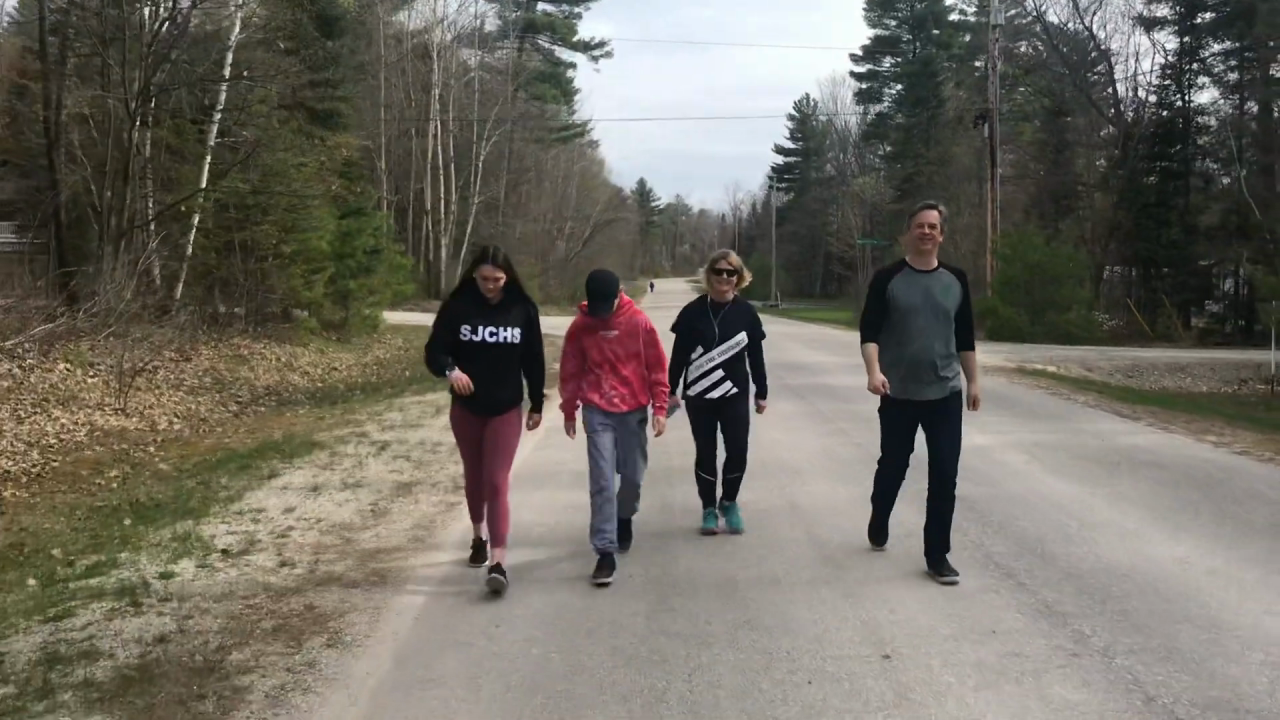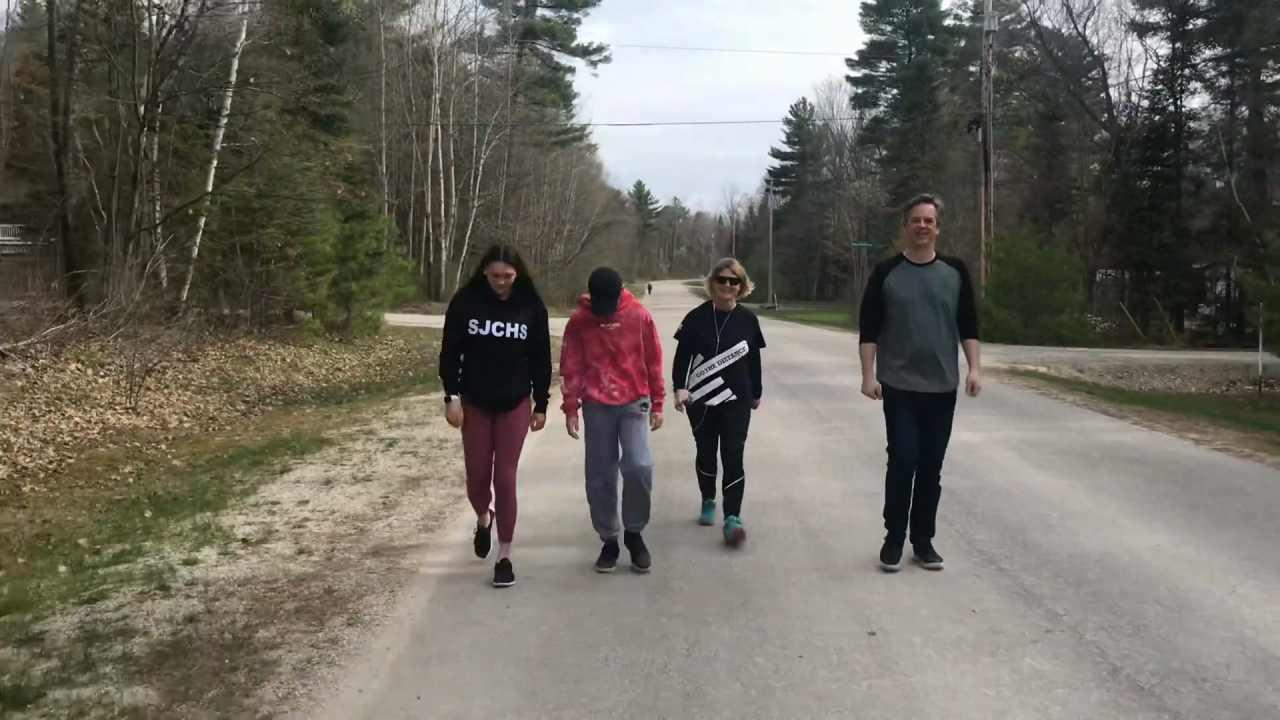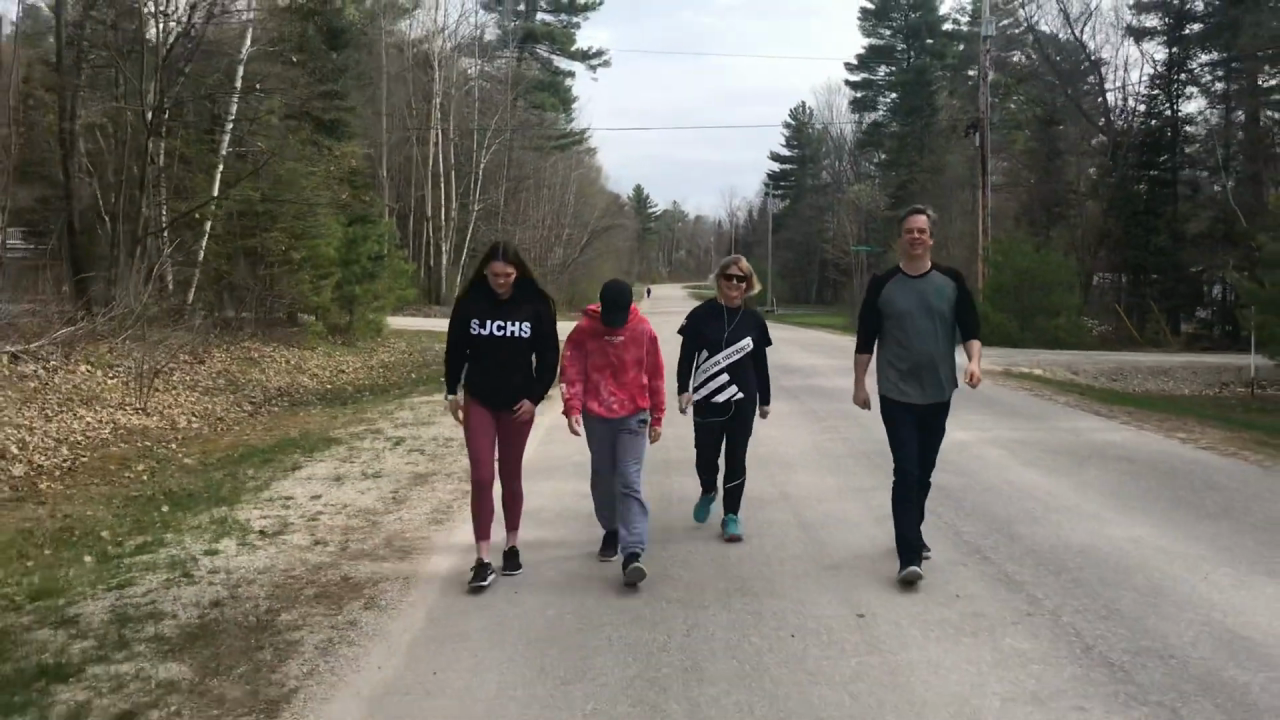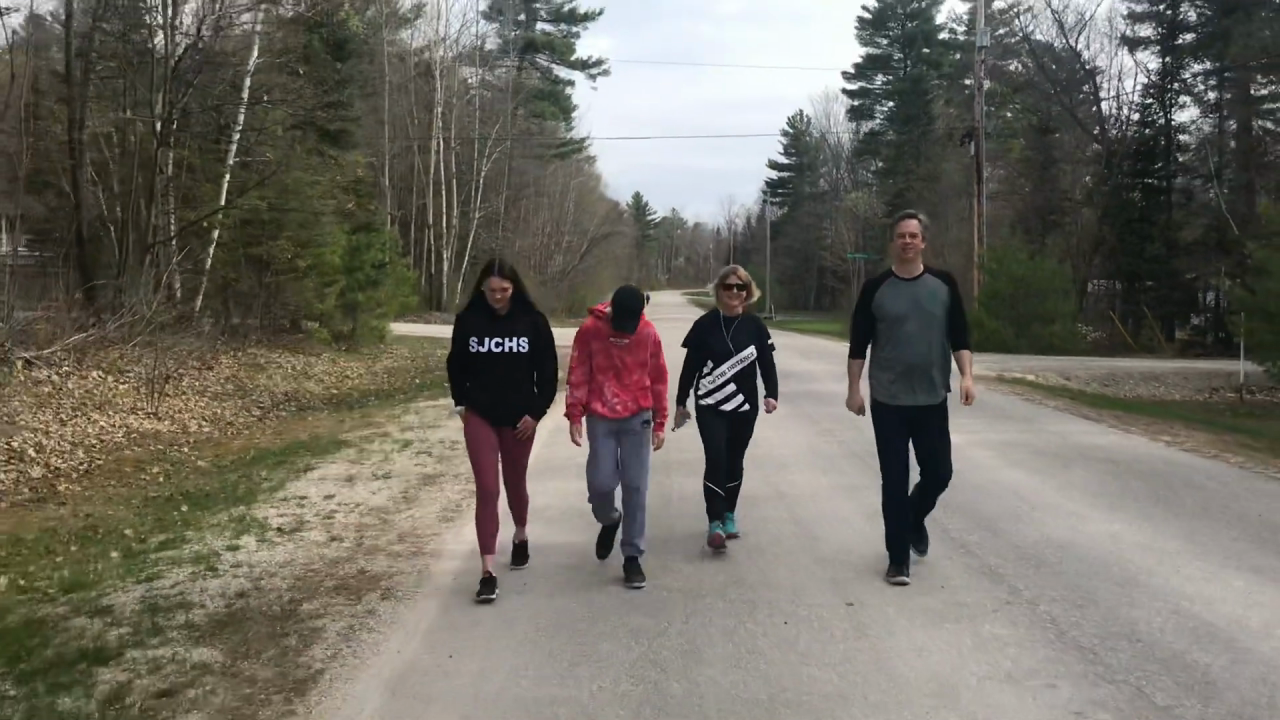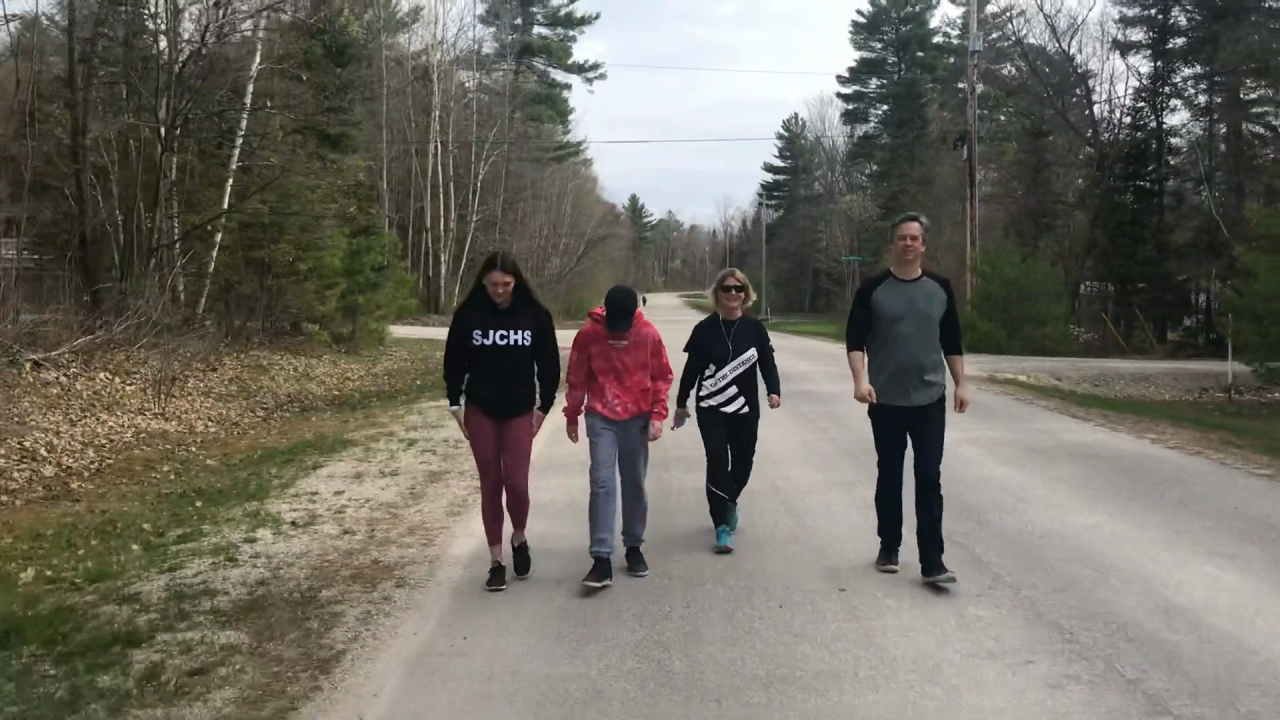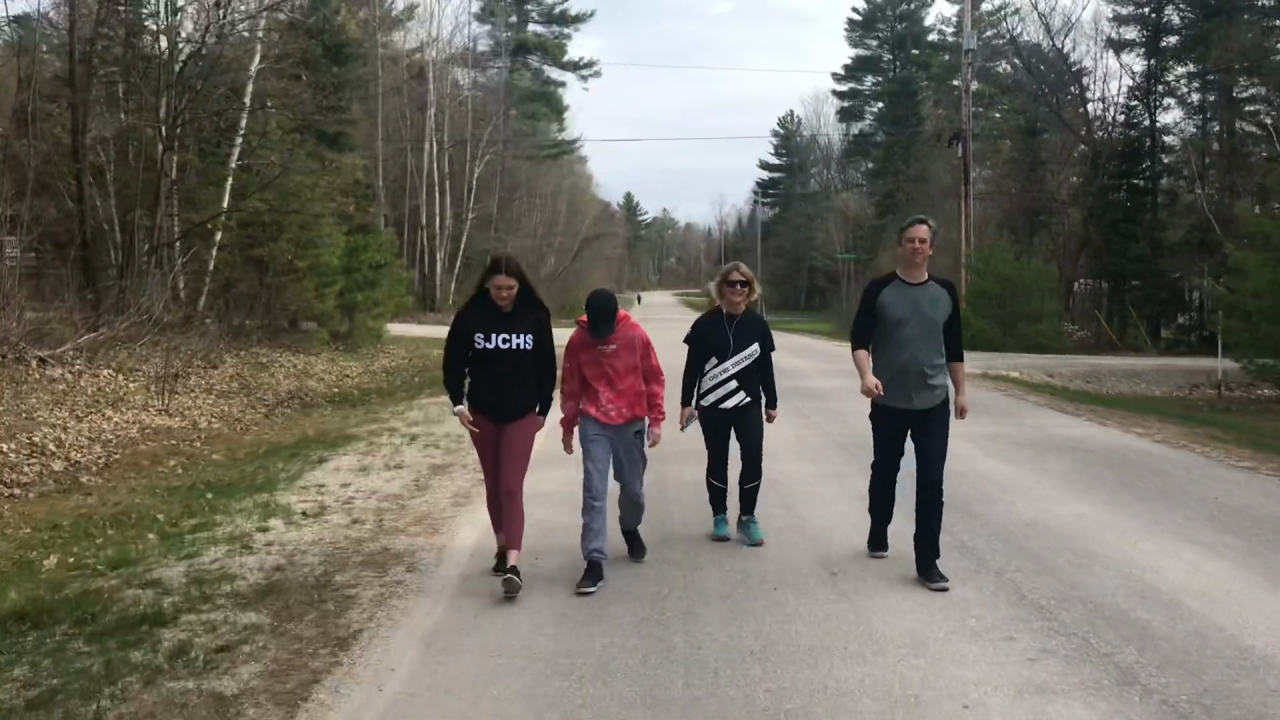
dt=0.2s
person 1, frame 1
left shoulder: (956, 279)
right shoulder: (888, 278)
left elbow: (965, 336)
right elbow: (869, 331)
left wrist: (973, 382)
right wrist: (874, 371)
left hip: (945, 393)
right hip: (899, 393)
left knee: (944, 473)
right knee: (893, 464)
left ankle: (937, 555)
right ankle: (879, 519)
person 1, frame 2
left shoulder: (956, 271)
right shoulder: (886, 273)
left elbow: (968, 325)
right elbow: (869, 329)
left wrist: (974, 368)
right wrist: (868, 374)
left hip: (942, 386)
right hip: (898, 385)
left knee: (931, 467)
right knee: (902, 459)
left ankle: (922, 540)
right ankle: (894, 536)
person 1, frame 3
left shoulder: (951, 281)
right shoulder: (882, 284)
left elbow: (971, 327)
right elbow: (866, 338)
left wrist: (974, 361)
right wrist: (859, 384)
left hip: (938, 394)
right hip: (896, 395)
left knee: (924, 471)
right knee: (906, 472)
left ankle: (912, 533)
right ankle: (908, 557)
person 1, frame 4
left shoulder: (944, 284)
right shoulder: (875, 288)
left elbow: (959, 335)
right elbow: (858, 344)
left wrist: (966, 376)
right wrist: (854, 389)
left hip: (933, 399)
right hip: (888, 400)
left knee: (939, 472)
right knee: (894, 478)
left ankle: (915, 519)
right ankle: (898, 557)
person 1, frame 5
left shoulder: (940, 288)
right shoulder: (873, 288)
left elbow: (952, 341)
right elbow: (855, 340)
left wrist: (961, 384)
right wrist: (861, 380)
left hip: (930, 398)
right hip: (886, 400)
left knee: (929, 476)
right knee: (890, 475)
left ankle: (931, 559)
right ankle: (889, 545)
person 1, frame 6
left shoulder: (945, 291)
right shoulder: (879, 289)
left elbow: (954, 346)
right elbow: (859, 339)
left wrist: (961, 392)
right wrist: (866, 375)
left hip: (934, 401)
right hip: (889, 401)
left knee: (931, 480)
right knee: (885, 472)
left ankle: (927, 562)
right ankle: (878, 530)
person 2, frame 1
left shoulder: (523, 310)
right shoulder: (457, 307)
left elbow: (534, 361)
right elbow: (434, 352)
left wrist: (537, 405)
right wrist: (450, 372)
left hip: (506, 409)
right hip: (466, 407)
left knee: (497, 482)
right knee: (474, 476)
left ankle: (498, 564)
right ankle: (479, 536)
person 2, frame 2
left shoulder: (532, 309)
right shoulder: (465, 303)
left elbow: (541, 360)
right elbow: (450, 352)
left wrist: (541, 405)
right wrist: (452, 397)
left hip: (515, 405)
right hip: (475, 404)
left knee: (505, 479)
right knee: (477, 478)
left ankle: (505, 557)
right ankle: (483, 519)
person 2, frame 3
left shoulder: (537, 306)
right shoulder: (469, 303)
left elbow: (548, 356)
right elbow: (455, 350)
left wrist: (535, 397)
right wrist: (452, 393)
left hip: (519, 403)
right hip: (477, 401)
left knee: (511, 475)
right knee: (481, 477)
left ankle: (511, 545)
right ankle: (483, 558)
person 2, frame 4
left shoulder: (533, 322)
right shoulder: (468, 320)
left elbow: (548, 371)
right elbow: (456, 365)
left wrist: (536, 413)
right wrist: (459, 404)
left hip: (520, 418)
right hip: (479, 417)
left knee: (515, 484)
right knee: (487, 491)
left ankle: (520, 536)
right ankle: (488, 572)
person 2, frame 5
left shoulder: (535, 315)
right shoulder: (468, 315)
left elbow: (549, 364)
right elbow: (454, 362)
left wrist: (544, 406)
right wrist: (455, 404)
left hip: (521, 412)
right hip: (480, 412)
left knee: (517, 484)
right knee: (491, 485)
left ankle: (519, 539)
right ankle: (496, 560)
person 2, frame 6
left shoulder: (536, 317)
right shoulder: (470, 317)
left elbow: (547, 366)
right elbow: (454, 363)
left wrist: (543, 409)
right wrist: (458, 403)
left hip: (522, 414)
right hip: (482, 413)
left knee: (511, 487)
right knee: (493, 484)
left ankle: (513, 568)
right ankle: (502, 546)
person 3, frame 1
left shoulder: (640, 322)
right shoulder: (580, 326)
left elbow: (657, 367)
right elbow: (570, 371)
left wrist: (659, 408)
right wrist: (569, 411)
left hip: (634, 410)
right hip: (597, 412)
left knee: (632, 476)
right knee: (602, 482)
left ankle: (624, 517)
right ankle: (605, 553)
person 3, frame 2
left shoulder: (639, 316)
right shoulder: (579, 321)
left elbow: (654, 361)
right elbow: (570, 367)
left wrist: (657, 403)
right wrist: (571, 409)
left hip: (634, 402)
right hip: (596, 407)
left knee: (639, 467)
right knee: (601, 475)
left ankle: (634, 533)
right ankle: (609, 539)
person 3, frame 3
left shoulder: (643, 329)
right shoulder: (583, 330)
left elbow: (655, 375)
right elbow: (572, 373)
left wrist: (657, 417)
right wrist: (573, 409)
left hip: (633, 416)
right hip: (597, 417)
left knee: (630, 482)
right knee: (603, 479)
left ankle: (633, 555)
right ankle: (611, 531)
person 3, frame 4
left shoulder: (649, 334)
right shoulder: (589, 331)
left elbow: (658, 380)
right elbow: (578, 376)
left wrist: (659, 423)
right wrist: (575, 416)
left hip: (637, 418)
right hip: (600, 418)
left knee: (635, 487)
right knee: (600, 483)
left ankle: (632, 556)
right ankle: (609, 520)
person 3, frame 5
left shoulder: (648, 334)
right shoulder: (588, 334)
left elbow: (663, 377)
right elbow: (576, 377)
left wrist: (657, 414)
right wrist: (572, 415)
left hip: (637, 418)
right hip: (600, 418)
left knee: (634, 485)
right knee: (602, 484)
left ankle: (634, 546)
right ankle: (602, 559)
person 3, frame 6
left shoulder: (636, 335)
right shoulder: (577, 341)
left elbow: (654, 379)
right elbow: (570, 386)
left wrist: (656, 419)
right wrist: (568, 426)
left hip: (632, 422)
right hip: (594, 423)
left knee: (632, 487)
right knee: (594, 492)
left ankle: (630, 527)
right ankle: (594, 562)
person 4, frame 1
left shoulder: (746, 312)
right shoulder: (693, 311)
left elbow: (756, 354)
right elbow: (679, 353)
left wrist: (761, 392)
right wrist: (672, 390)
left hip: (735, 394)
right hip: (700, 394)
left knee: (737, 450)
right knee: (706, 452)
left ankle: (729, 502)
right ankle: (709, 509)
person 4, frame 2
left shoulder: (748, 319)
right shoulder: (696, 318)
left elbow: (754, 360)
right elbow: (682, 358)
left wrist: (757, 393)
right wrist: (679, 387)
left hip: (737, 399)
right hip: (701, 399)
left knee: (733, 455)
right knee: (706, 453)
left ankle: (732, 519)
right ankle: (708, 500)
person 4, frame 3
left shoulder: (754, 319)
right shoulder: (701, 314)
left elbow: (760, 361)
right elbow: (686, 356)
left wrist: (765, 399)
right wrist: (684, 389)
left hip: (742, 399)
right hip: (707, 398)
left knee: (736, 457)
right knee: (706, 453)
left ankle: (731, 516)
right ankle: (708, 492)
person 4, frame 4
left shoulder: (755, 325)
right shoulder: (704, 325)
left elbow: (767, 364)
right elbow: (690, 366)
left wrist: (771, 394)
right wrist: (681, 402)
left hip: (744, 406)
right hip: (710, 405)
left knee: (734, 461)
right knee: (715, 459)
left ankle: (728, 513)
right ankle: (715, 525)
person 4, frame 5
left shoulder: (755, 328)
right shoulder: (705, 329)
left elbow: (767, 364)
right elbow: (692, 368)
left wrist: (773, 390)
right wrist: (681, 403)
left hip: (745, 408)
right hip: (711, 408)
left knee: (743, 464)
right knee: (717, 464)
left ankle: (730, 502)
right ankle: (722, 528)
person 4, frame 6
left shoulder: (757, 323)
right shoulder: (706, 323)
left elbow: (765, 365)
right elbow: (693, 365)
left wrist: (771, 402)
right wrist: (687, 403)
left hip: (748, 402)
right hip: (713, 404)
left knee: (753, 457)
right knee: (717, 459)
left ankle: (747, 517)
right ankle: (720, 516)
